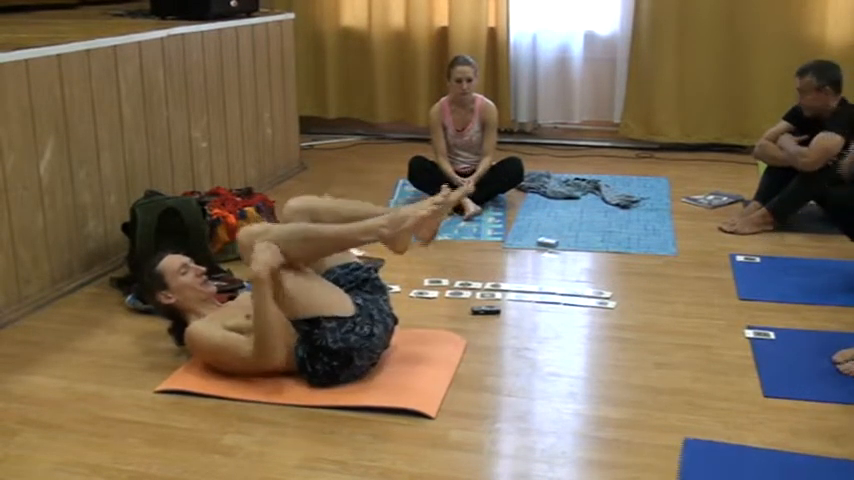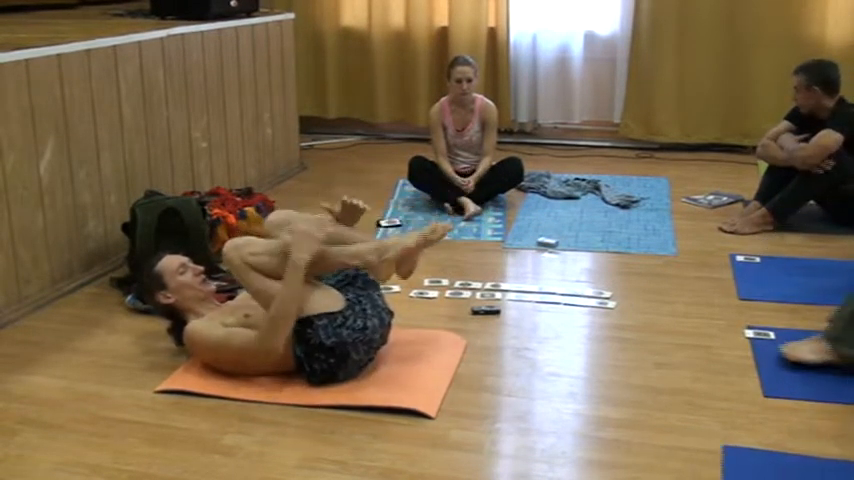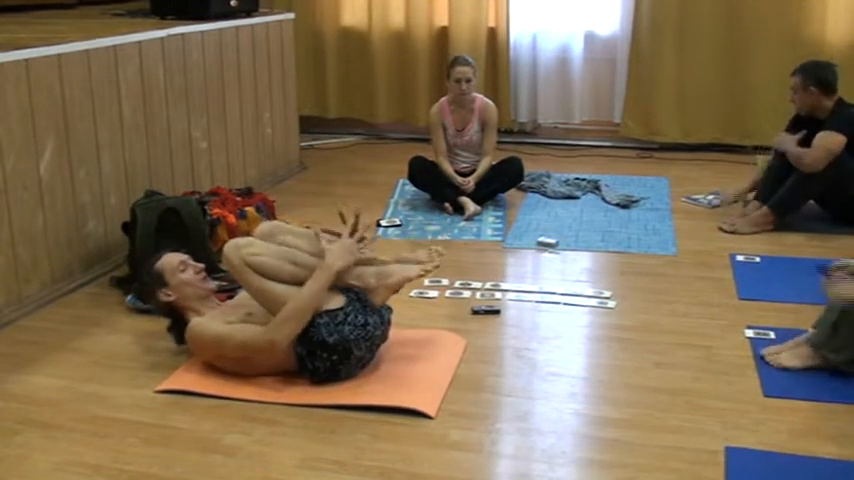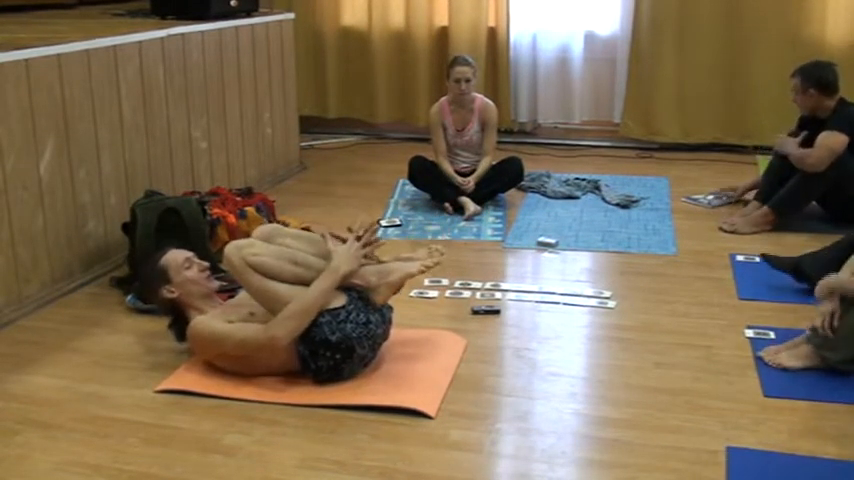
dt=0.3s
person 1, frame 1
left shoulder: (238, 303)
right shoulder: (199, 334)
right elbow: (270, 358)
right wrist: (259, 278)
left hip: (366, 311)
right hip: (341, 345)
left knee: (297, 210)
right knee: (252, 237)
left ankle: (410, 216)
right ankle: (388, 227)
person 1, frame 2
left shoulder: (238, 304)
right shoulder: (198, 334)
left elbow: (302, 291)
right elbow: (268, 345)
left wrist: (332, 232)
right wrist: (299, 260)
left hip: (363, 314)
right hip: (336, 343)
left knee: (278, 222)
right knee: (237, 250)
left ankle: (388, 249)
right ankle: (372, 257)
person 1, frame 3
left shoulder: (236, 304)
right shoulder: (200, 332)
left elbow: (307, 296)
right elbow: (274, 339)
left wrist: (340, 247)
right wrist: (329, 267)
left hip: (362, 316)
right hip: (338, 337)
left knee: (268, 232)
right knee: (237, 250)
left ankle: (384, 267)
right ankle: (371, 278)
person 1, frame 4
left shoulder: (236, 305)
right shoulder: (201, 331)
right elbow: (274, 337)
left wrist: (349, 252)
right wrist: (336, 270)
left hip: (362, 315)
right hip: (338, 340)
left knee: (267, 235)
right knee: (239, 252)
left ankle: (374, 272)
right ankle: (371, 277)
person 2, frame 1
right shoulder: (803, 111)
left elbow: (808, 161)
right elbow: (760, 148)
left wrist: (786, 143)
right wrist: (792, 154)
right hip: (830, 195)
left knee: (825, 161)
right knee: (790, 152)
left ankle: (767, 217)
right ankle: (757, 208)
person 2, frame 2
right shoulder: (803, 112)
left elbow: (805, 156)
right elbow: (765, 144)
left wrist: (786, 142)
right hip: (833, 198)
left knee: (826, 155)
right knee: (790, 147)
left ankle: (767, 218)
right ankle: (757, 207)
person 2, frame 3
right shoulder: (804, 116)
left elbow: (810, 162)
left wrist: (789, 146)
right wrist: (746, 189)
right hip: (833, 198)
left knee: (825, 158)
right knee: (788, 150)
left ankle: (767, 217)
right ankle: (755, 210)
person 2, frame 4
right shoulder: (810, 117)
left elbow: (814, 161)
left wrist: (790, 149)
right wrist: (748, 187)
right hip: (834, 197)
left knee: (825, 158)
right knee: (791, 145)
left ankle: (768, 216)
right ankle: (756, 207)
person 3, frame 1
left shoulder: (487, 108)
right shoulder: (437, 111)
left elbow: (488, 155)
right elbow: (441, 156)
left wrist: (474, 178)
right wrist: (455, 179)
left hip: (479, 174)
right hip: (451, 176)
left knee: (515, 166)
right knee: (416, 165)
right ankle: (465, 201)
person 3, frame 2
left shoulder: (487, 108)
right shoulder: (437, 111)
left elbow: (488, 155)
right elbow: (441, 156)
left wrist: (474, 179)
right wrist: (456, 179)
left hip: (479, 174)
right hip: (451, 175)
left knee: (515, 166)
right knee: (416, 165)
left ankle: (453, 201)
right ankle: (464, 201)
person 3, frame 3
left shoulder: (487, 108)
right shoulder: (437, 111)
left elbow: (488, 155)
right elbow: (441, 156)
left wrist: (474, 178)
right wrist: (456, 179)
left hip: (478, 173)
right hip: (451, 175)
left knee: (515, 166)
right knee: (416, 165)
left ankle: (453, 200)
right ankle: (464, 200)
person 3, frame 4
left shoulder: (487, 108)
right shoulder: (437, 110)
left elbow: (488, 155)
right elbow: (441, 156)
left wrist: (474, 179)
right wrist: (456, 179)
left hip: (479, 173)
right hip: (451, 175)
left knee: (515, 166)
right knee: (416, 165)
left ankle: (453, 200)
right ankle: (464, 200)
